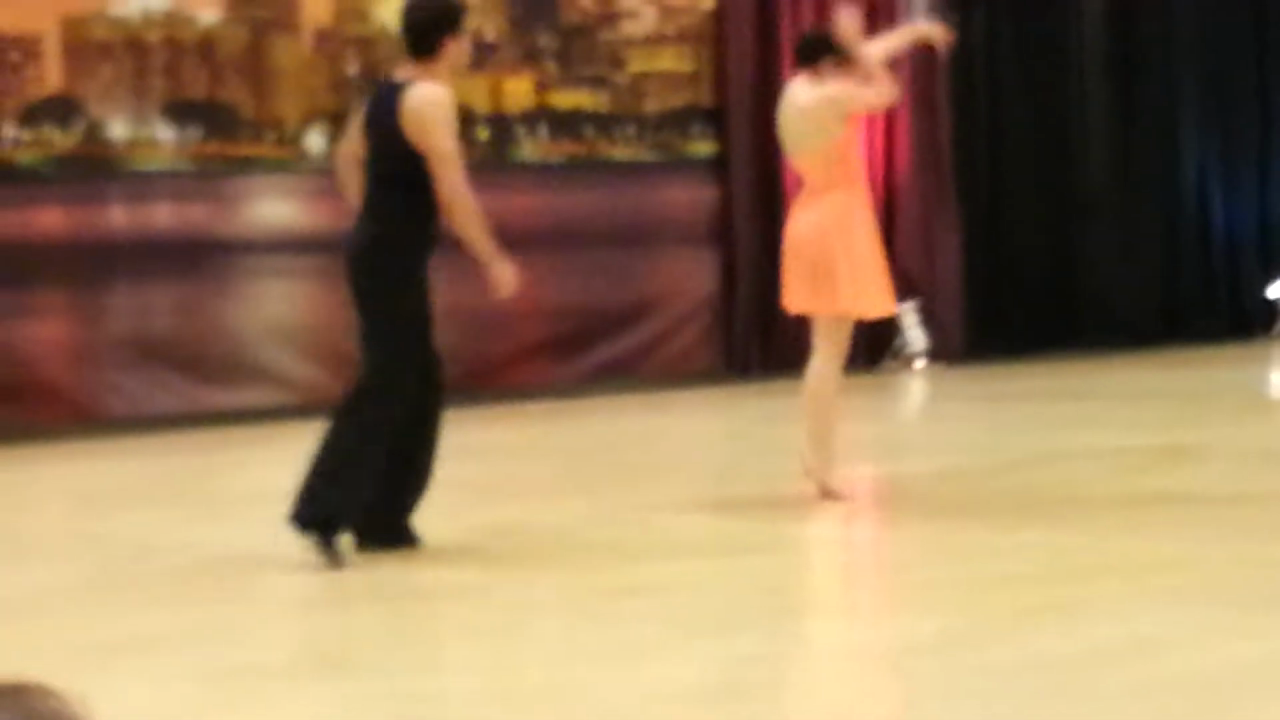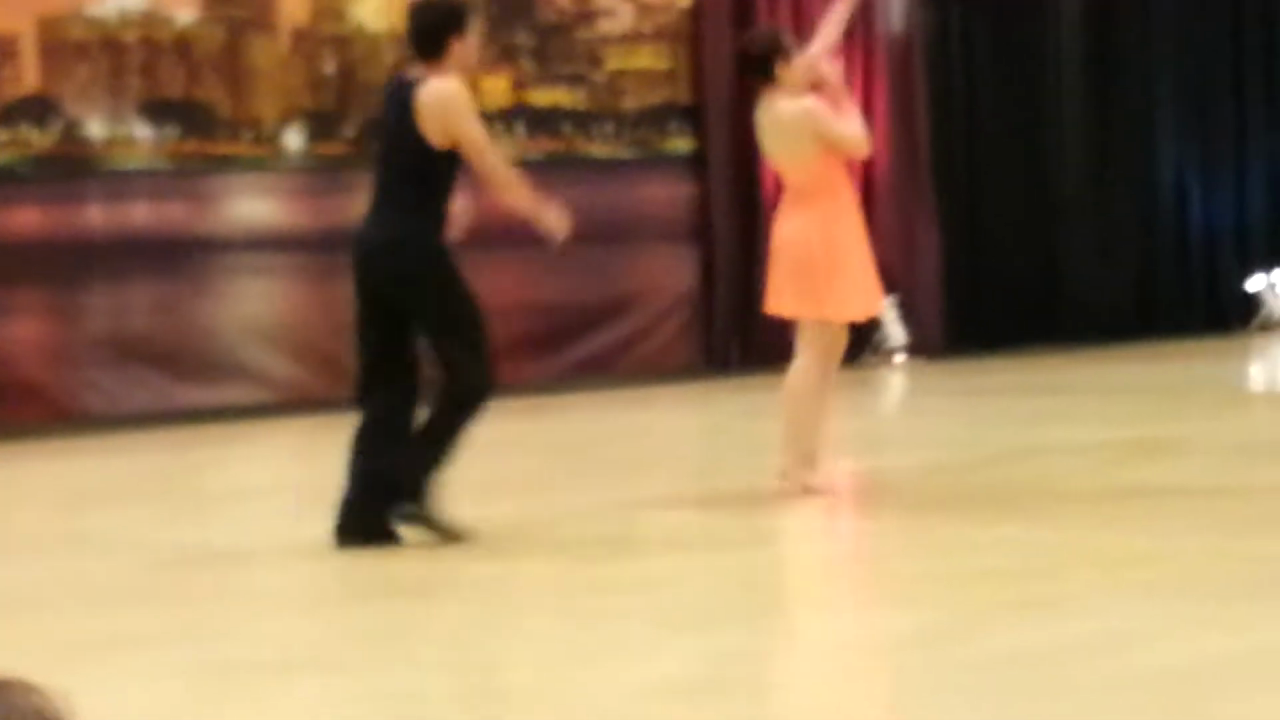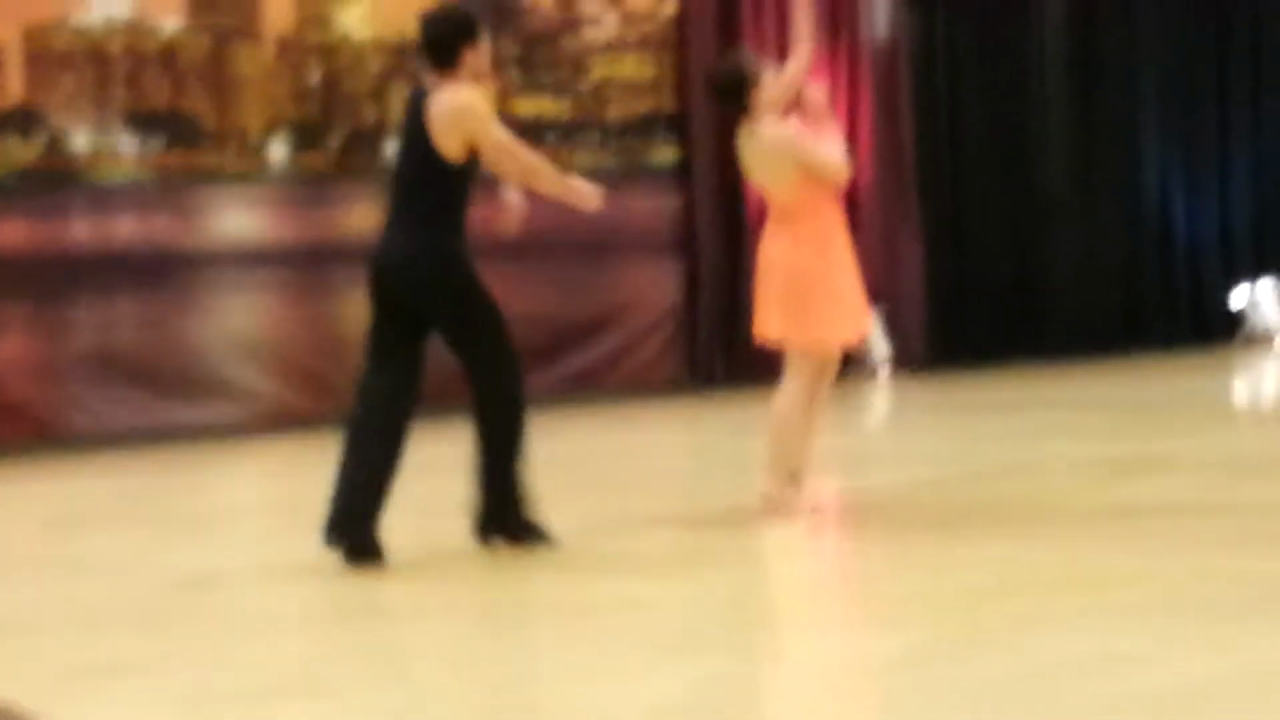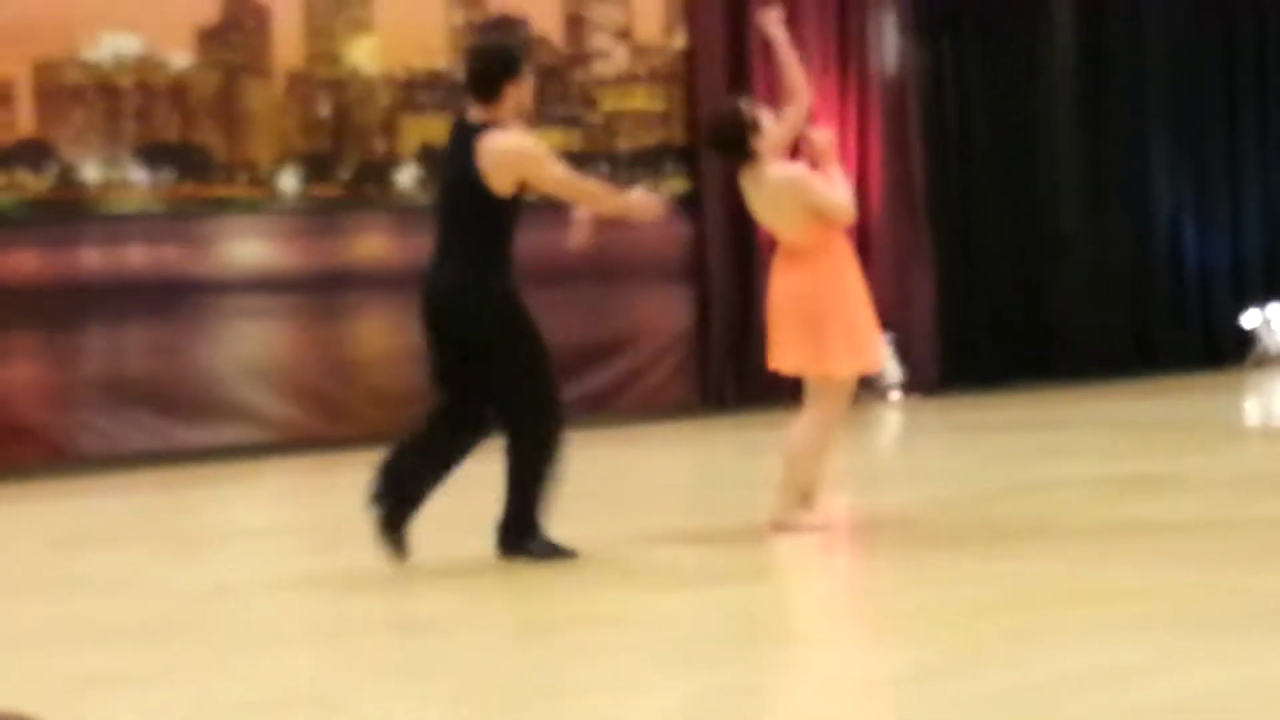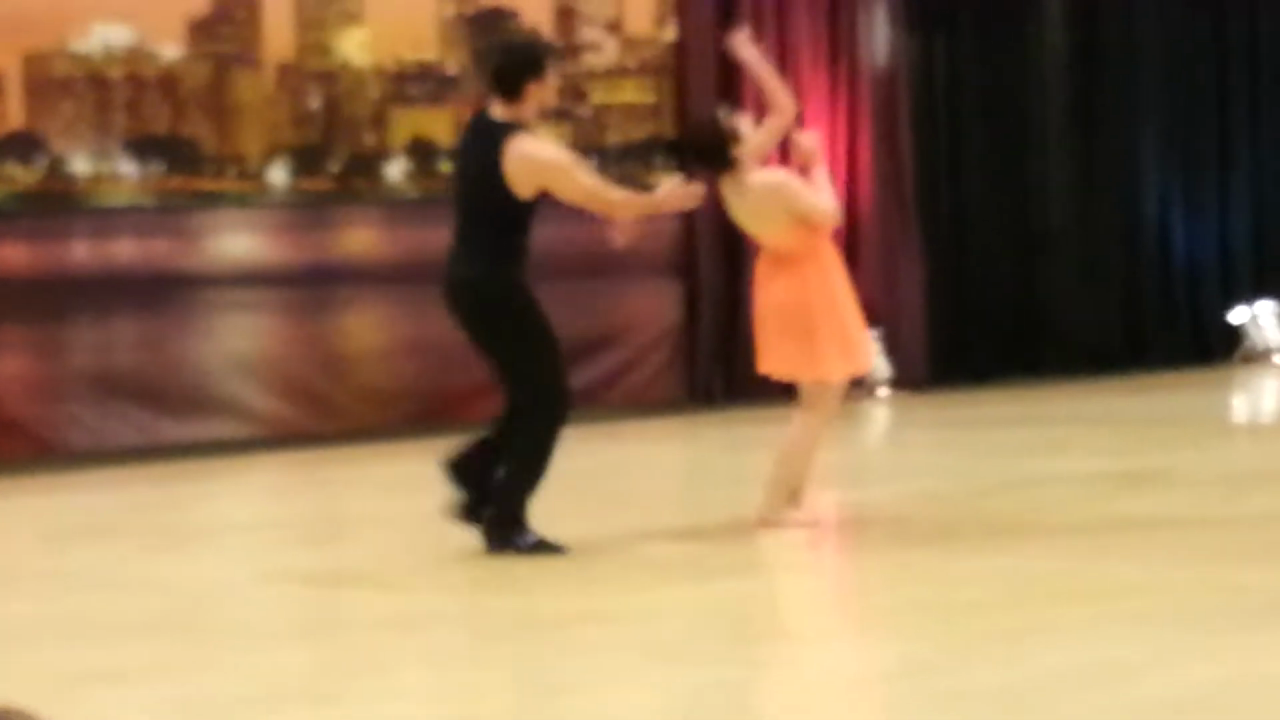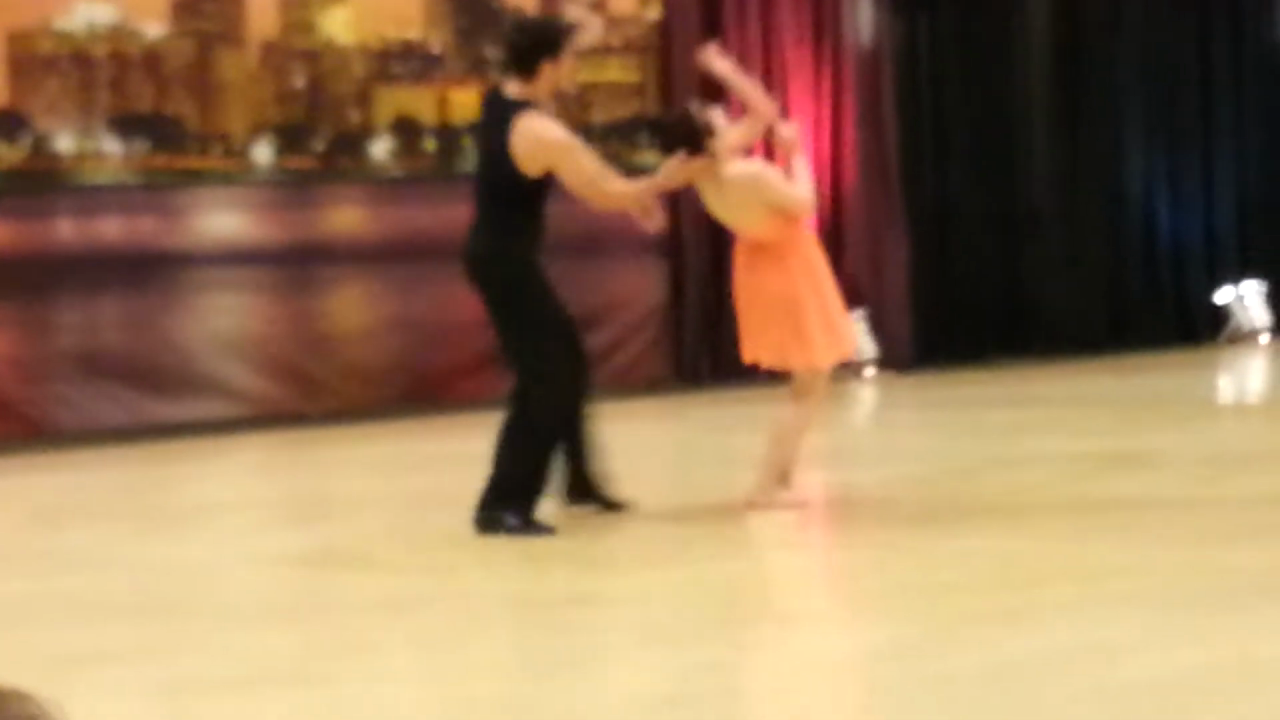
dt=0.1s
person 1, frame 1
left shoulder: (387, 92)
right shoulder: (431, 97)
left elbow: (349, 156)
right elbow: (454, 191)
right wrist: (493, 260)
left hip: (375, 254)
right hip: (393, 262)
left knee: (420, 388)
right knee: (388, 389)
left ankle: (382, 521)
right ankle: (324, 511)
person 1, frame 2
left shoulder: (400, 88)
right shoulder: (445, 93)
right elbow: (490, 168)
left wrist: (446, 201)
right wrist: (541, 211)
left hip: (375, 247)
right hip: (414, 252)
left knee: (386, 382)
right knee: (469, 371)
left ankle: (363, 517)
right ankle: (406, 486)
person 1, frame 3
left shoulder: (424, 99)
right shoulder: (462, 102)
right elbow: (521, 162)
right wrist: (574, 191)
left hip: (393, 261)
right hip: (436, 265)
left knee: (386, 393)
right knee: (500, 381)
left ankle: (352, 526)
right ankle: (501, 515)
person 1, frame 4
left shoulder: (470, 128)
right shoulder: (511, 146)
right elbow: (578, 190)
left wrist: (590, 202)
right wrist: (629, 204)
left hip: (444, 289)
right hip: (482, 296)
left knee: (465, 409)
right knee: (537, 410)
left ankle: (395, 497)
right ankle: (520, 530)
person 1, frame 5
left shoulder: (483, 124)
right shoulder: (533, 153)
right elbow: (610, 205)
left wrist: (640, 200)
right wrist: (665, 201)
left hip: (468, 279)
right hip: (496, 287)
left knee: (532, 393)
right knee: (544, 399)
left ankle: (477, 476)
right ankle: (504, 524)
person 1, frame 6
left shoulder: (501, 99)
right shoulder: (541, 134)
left elbow: (578, 159)
right elbow: (603, 197)
left wrist: (635, 194)
right wrist: (664, 180)
left hip: (500, 257)
right hip: (505, 264)
left knee: (564, 362)
right knee: (544, 379)
left ankle: (576, 477)
right ankle: (502, 506)
person 2, frame 1
left shoulder: (798, 91)
right shoulder: (826, 97)
left elbow: (866, 59)
right elbow: (885, 93)
left hip: (812, 220)
right hip: (836, 221)
left knee: (829, 348)
right knee: (829, 350)
left ankle: (819, 458)
right ankle: (819, 461)
person 2, frame 2
left shoulder: (769, 102)
right shoulder: (800, 110)
left elbow: (825, 43)
right elbow: (860, 145)
right wrist: (838, 96)
left hip: (806, 223)
right hip: (823, 227)
left knee: (828, 347)
right knee: (814, 351)
left ankle: (805, 456)
right ankle: (795, 463)
person 2, frame 3
left shoulder: (751, 127)
right shoulder: (784, 136)
left elbow: (800, 58)
right elbow: (839, 173)
right wrist: (824, 120)
left hip: (792, 244)
right hip: (811, 249)
left knee: (822, 367)
right knee: (803, 374)
left ankle: (790, 476)
right ankle: (780, 484)
person 2, frame 4
left shoulder: (752, 169)
right shoulder: (791, 179)
left elbow: (803, 96)
right elbow: (844, 212)
right wrist: (829, 161)
left hip: (801, 278)
right hip: (821, 282)
left knee: (830, 396)
right knee: (824, 401)
left ankle: (803, 498)
right ankle: (789, 505)
person 2, frame 5
left shoulder: (732, 176)
right shoulder: (774, 184)
left elbow: (784, 110)
right elbow: (829, 217)
left wrist: (751, 60)
right wrist: (814, 164)
left hip: (783, 281)
right hip: (807, 285)
left knee: (819, 398)
right knee: (819, 401)
left ankle: (789, 496)
right ankle: (777, 503)
person 2, frame 6
left shoulder: (705, 170)
right shoulder: (751, 176)
left elbow: (764, 112)
right elbow: (802, 207)
left wrist: (726, 72)
right wrist: (795, 155)
left hip: (763, 266)
right hip: (788, 270)
left knee: (808, 381)
right knee: (810, 384)
left ankle: (779, 477)
right ankle: (769, 484)
